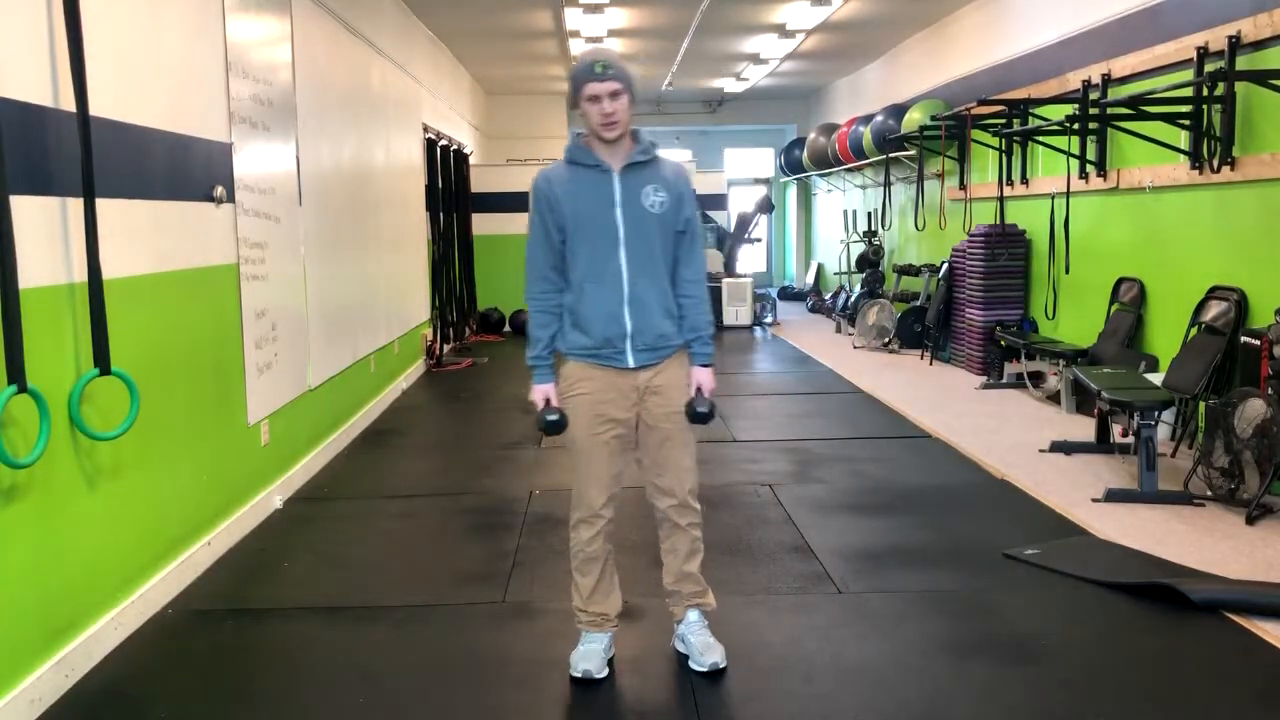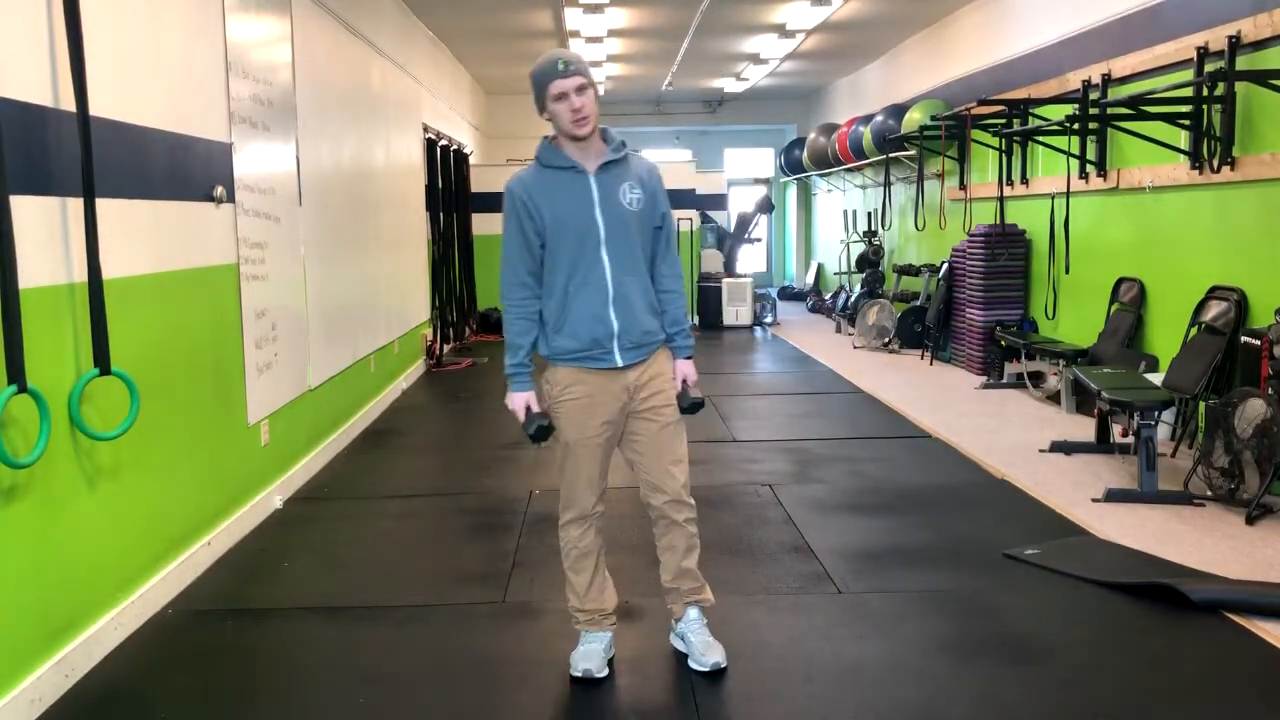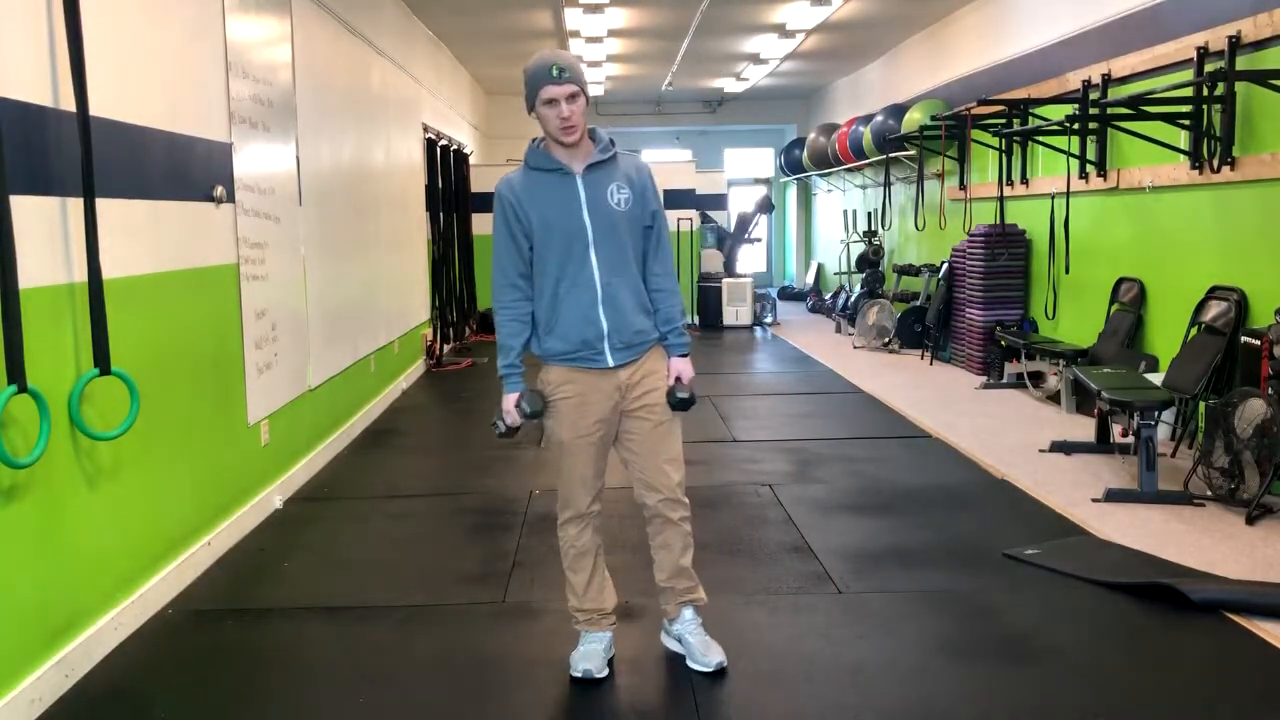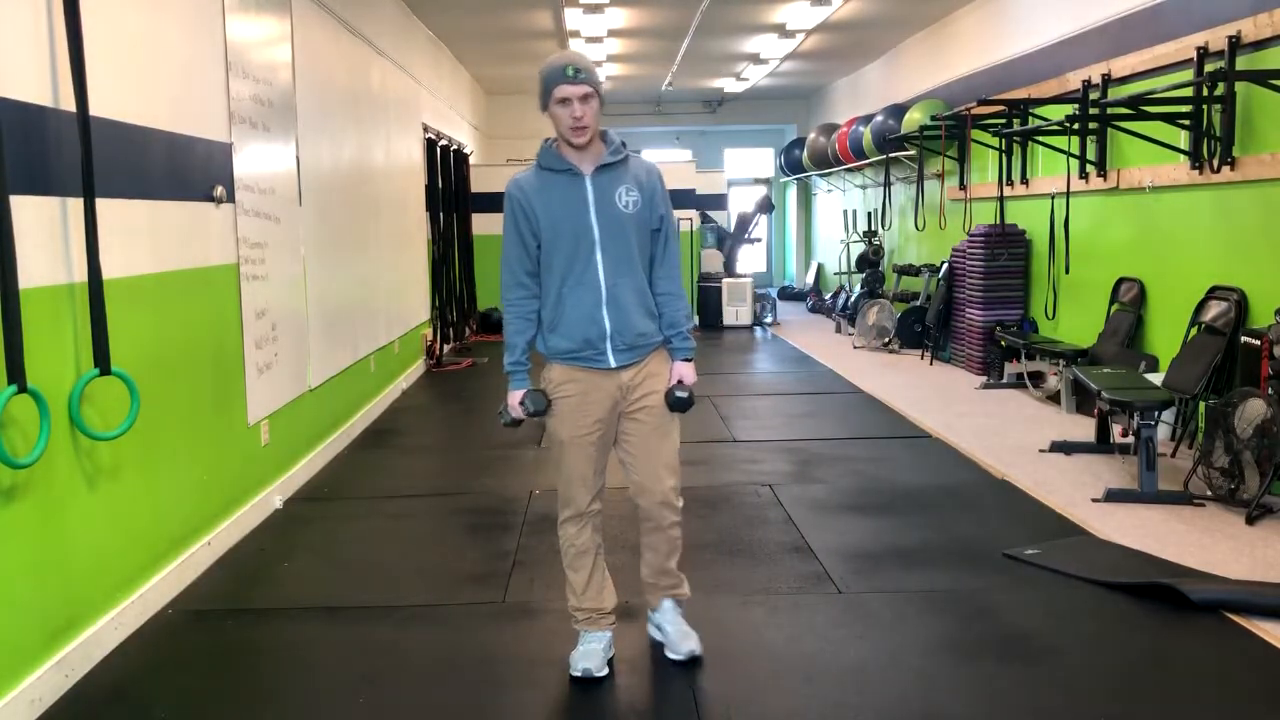
dt=0.4s
person 1, frame 1
left shoulder: (671, 178)
right shoulder: (553, 185)
left elbow: (691, 276)
right elbow: (544, 285)
left wrist: (702, 356)
right wrist: (541, 369)
left hip: (666, 366)
right hip: (589, 371)
left knee: (678, 501)
right knee: (592, 509)
left ankle: (689, 617)
right ankle: (595, 628)
person 1, frame 2
left shoulder: (643, 176)
right shoulder: (527, 189)
left elbow: (666, 271)
right elbow: (520, 290)
left wrist: (683, 349)
right wrist: (519, 377)
left hip: (651, 365)
right hip: (575, 374)
left knee: (673, 497)
right knee: (580, 510)
left ankle: (689, 617)
right ankle: (594, 628)
person 1, frame 3
left shoulder: (633, 174)
right shoulder: (516, 192)
left elbow: (660, 268)
right elbow: (512, 292)
left wrist: (678, 345)
right wrist: (512, 378)
left hip: (645, 363)
right hip: (569, 375)
left knee: (667, 497)
right knee: (578, 509)
left ankle: (683, 617)
right ankle: (594, 628)
person 1, frame 4
left shoulder: (644, 177)
right shoulder: (526, 191)
left elbow: (667, 273)
right elbow: (520, 290)
left wrist: (682, 350)
right wrist: (517, 375)
left hip: (648, 365)
right hip: (571, 374)
left knee: (661, 497)
right knee: (579, 508)
left ankle: (665, 606)
right ankle: (594, 628)
